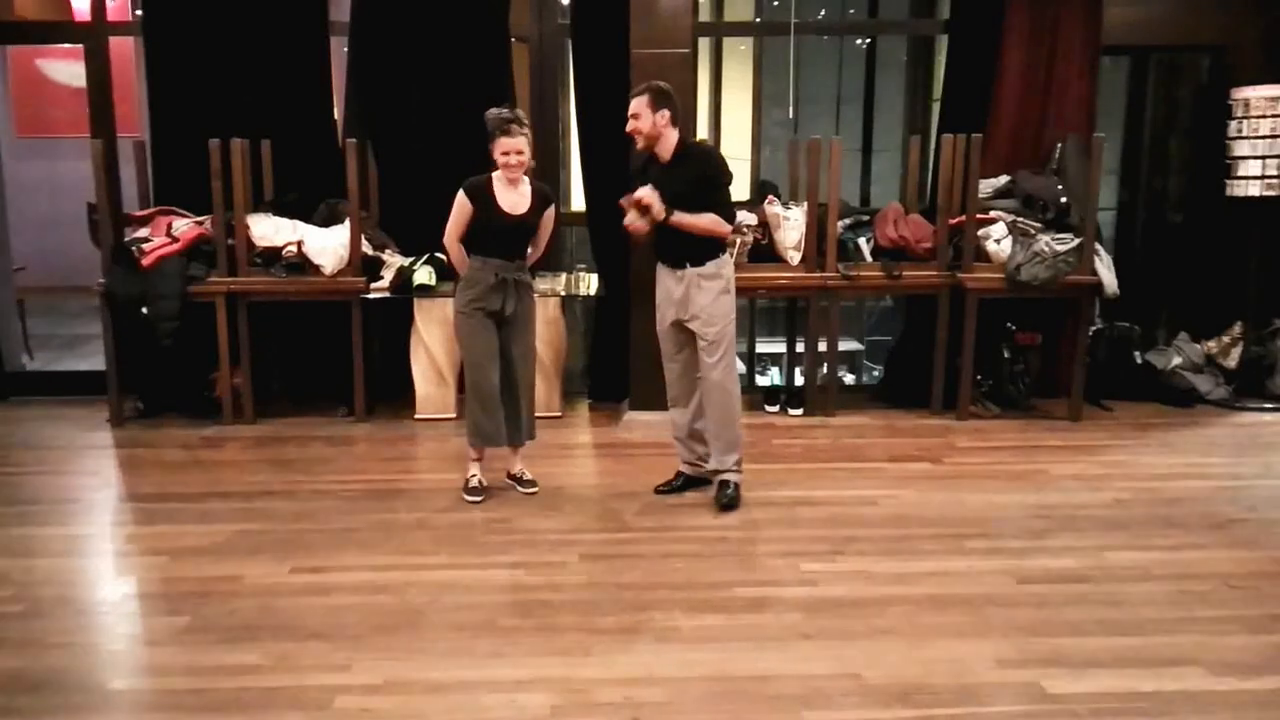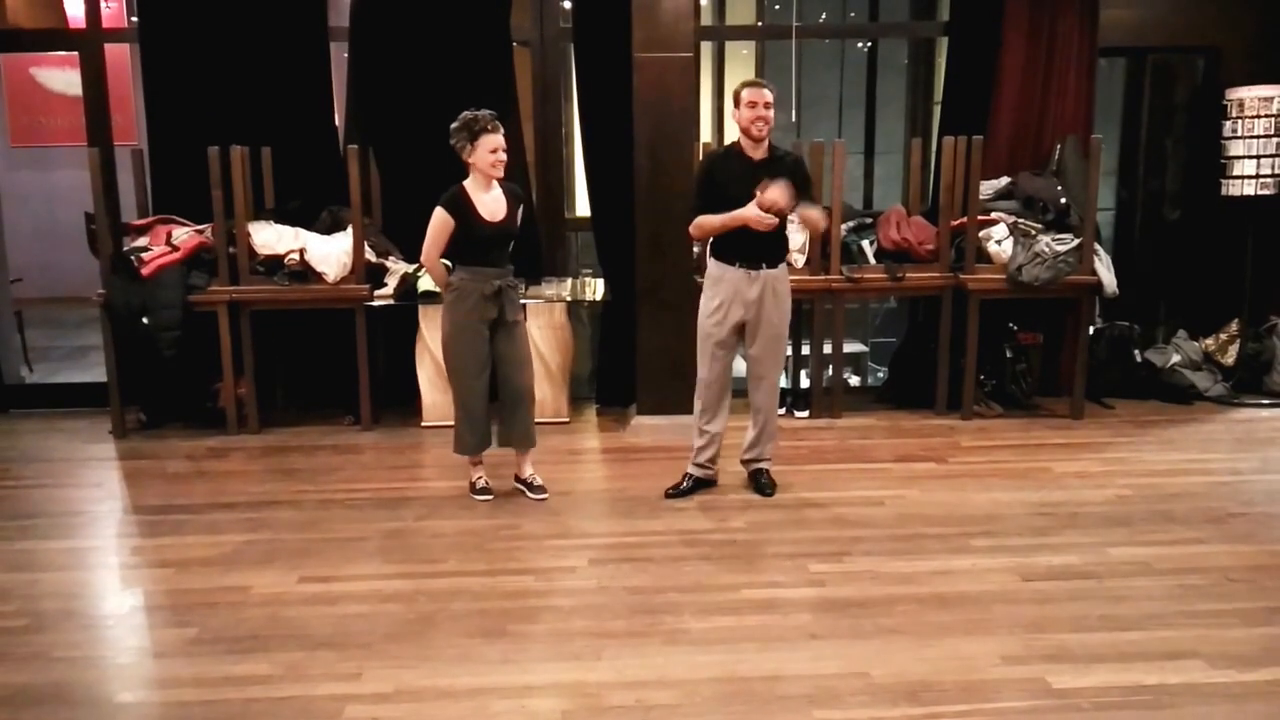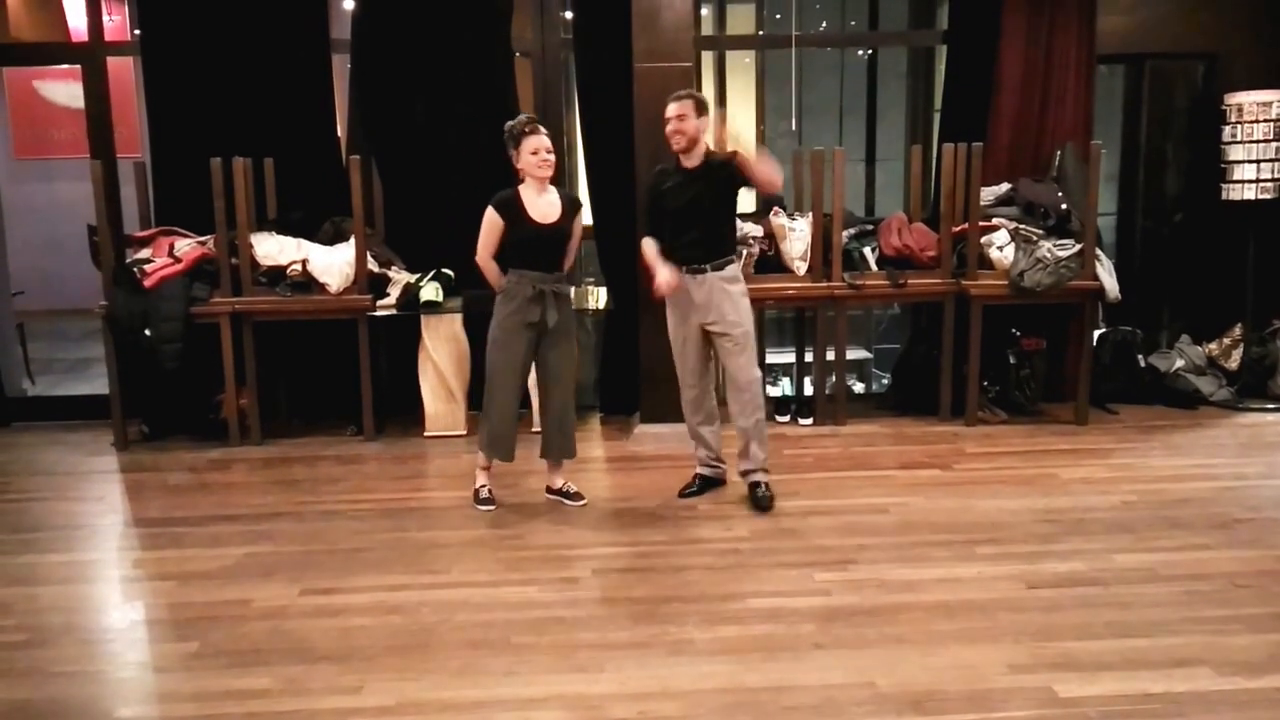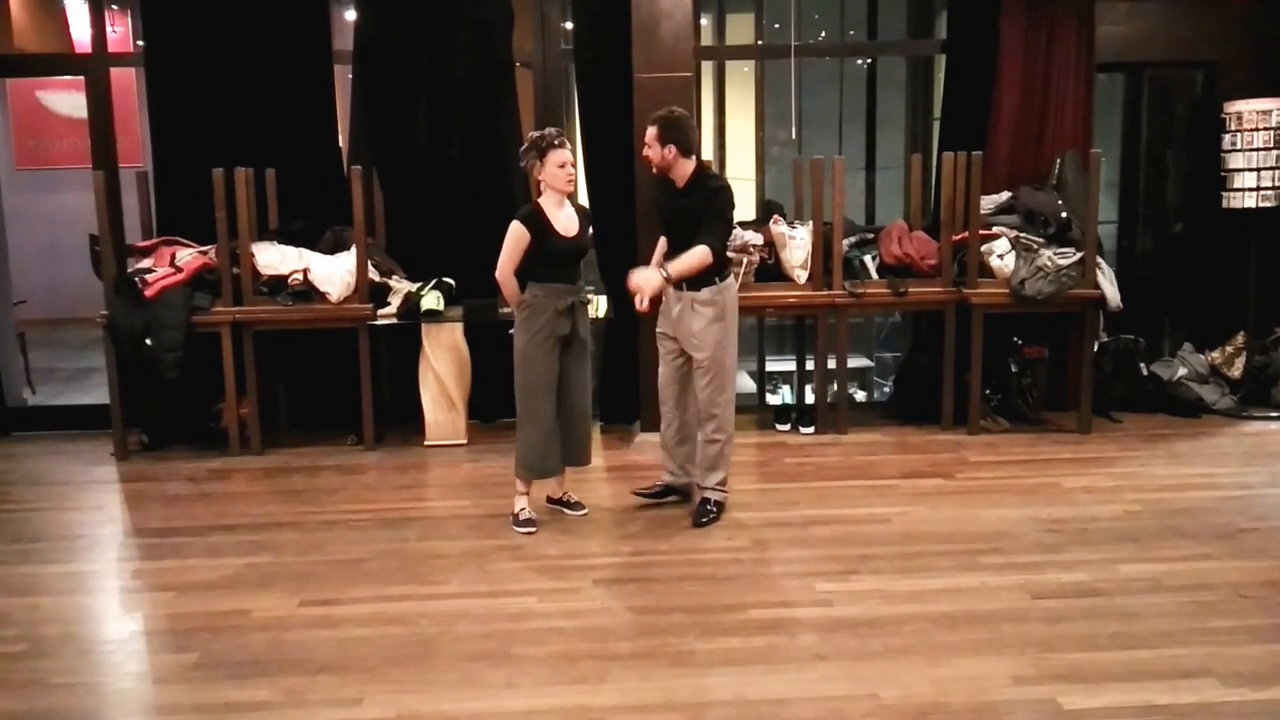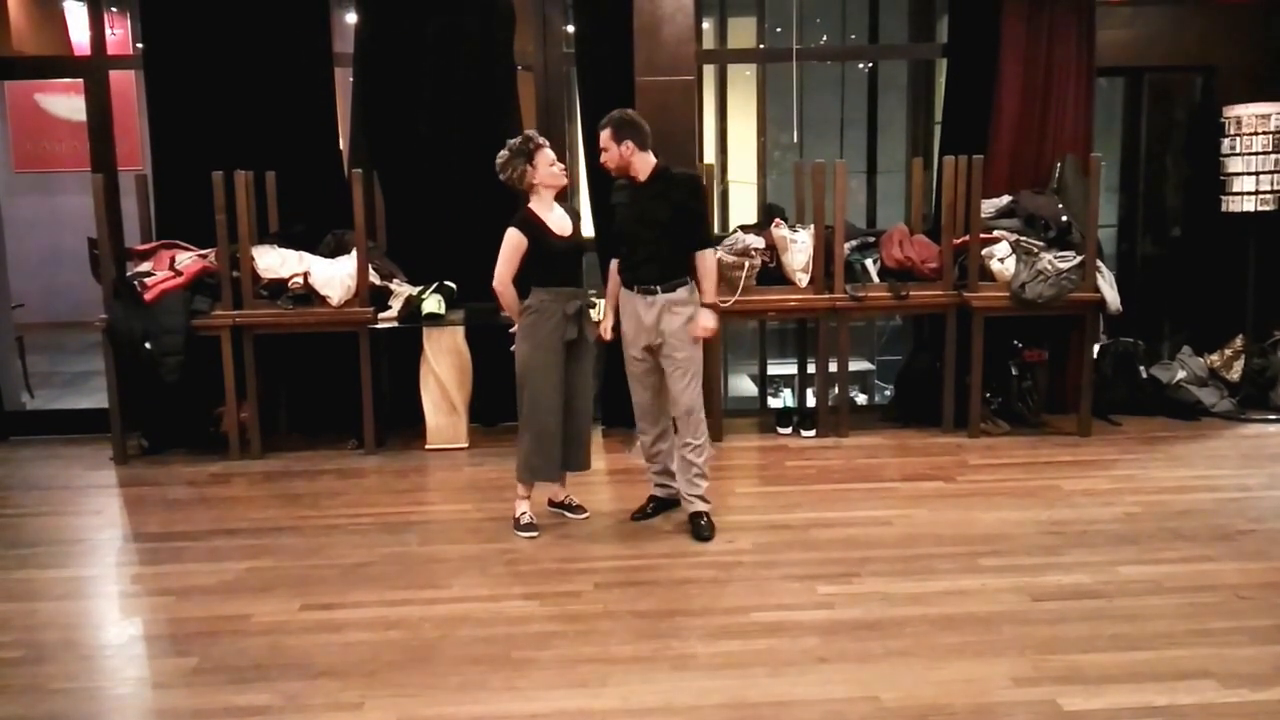
dt=1s
person 1, frame 1
left shoulder: (705, 159)
right shoulder: (643, 168)
left elbow: (723, 224)
left wrist: (666, 213)
right wrist: (635, 222)
left hip: (709, 276)
right hip: (667, 277)
left knee: (718, 375)
right knee: (678, 378)
left ankle: (726, 471)
right ankle: (693, 465)
person 1, frame 2
left shoulder: (790, 165)
right shoulder: (715, 164)
left elbow: (818, 224)
right elbow: (696, 228)
left wrist: (792, 206)
right wrist: (740, 215)
left hip: (771, 279)
right hip: (724, 277)
left knee: (766, 376)
right knee: (711, 375)
left ankle: (758, 461)
right ankle: (702, 466)
person 1, frame 3
left shoulder: (726, 165)
right shoulder: (662, 179)
left elbow: (773, 182)
right elbow: (649, 236)
left wrist: (736, 147)
right wrist: (659, 269)
left hip: (724, 281)
right hip: (682, 291)
left knee: (744, 379)
right knee: (692, 384)
left ankle: (755, 472)
right ankle: (709, 466)
person 1, frame 4
left shoulder: (715, 191)
right shoulder: (665, 185)
left elbow: (708, 249)
left wrist: (662, 275)
right wrist: (652, 276)
left hip: (709, 297)
right hip: (676, 296)
left knee: (713, 400)
right knee: (671, 394)
left ankle: (712, 490)
right ankle: (677, 478)
person 1, frame 5
left shoulder: (684, 185)
right shoulder: (618, 193)
left elbow: (704, 248)
left wrist: (708, 306)
right wrist: (609, 310)
left hip: (676, 302)
right hip: (633, 304)
left knee: (687, 406)
right knee: (646, 406)
left ankle: (696, 502)
right ankle: (664, 487)
person 2, frame 1
left shoulder: (542, 196)
right shoulder: (475, 190)
right elbow: (451, 241)
right wrist: (477, 278)
left hip: (519, 291)
right hip: (477, 293)
left knee: (520, 377)
right knee: (482, 378)
left ankle: (515, 463)
right ankle: (475, 465)
person 2, frame 2
left shoulder: (513, 196)
right shoulder: (454, 201)
right elbow: (429, 258)
right wrist: (458, 291)
left hip: (507, 295)
right hip: (468, 300)
left knee: (519, 382)
right knee: (471, 386)
left ankle: (524, 468)
right ankle: (476, 469)
person 2, frame 3
left shoulder: (570, 203)
right shoulder: (504, 204)
right elbow: (484, 257)
right wrist: (513, 290)
left hip: (558, 302)
right hip: (516, 302)
left knee: (560, 390)
right knee: (503, 389)
left ankle: (556, 478)
right ankle: (482, 476)
person 2, frame 4
left shoulder: (583, 216)
right shoulder: (529, 218)
right elbow: (504, 273)
right wrist: (525, 310)
left hip: (575, 314)
right hip: (539, 317)
left knee: (575, 403)
right knee: (537, 407)
left ankle: (558, 488)
right ankle: (522, 498)
person 2, frame 5
left shoulder: (570, 215)
right shoulder: (524, 223)
right elbow: (501, 283)
left wrist: (578, 310)
right wrist: (522, 321)
left hip: (577, 317)
right hip: (544, 319)
left knee: (576, 406)
right knee: (540, 410)
left ankle: (559, 491)
right ankle: (523, 502)
